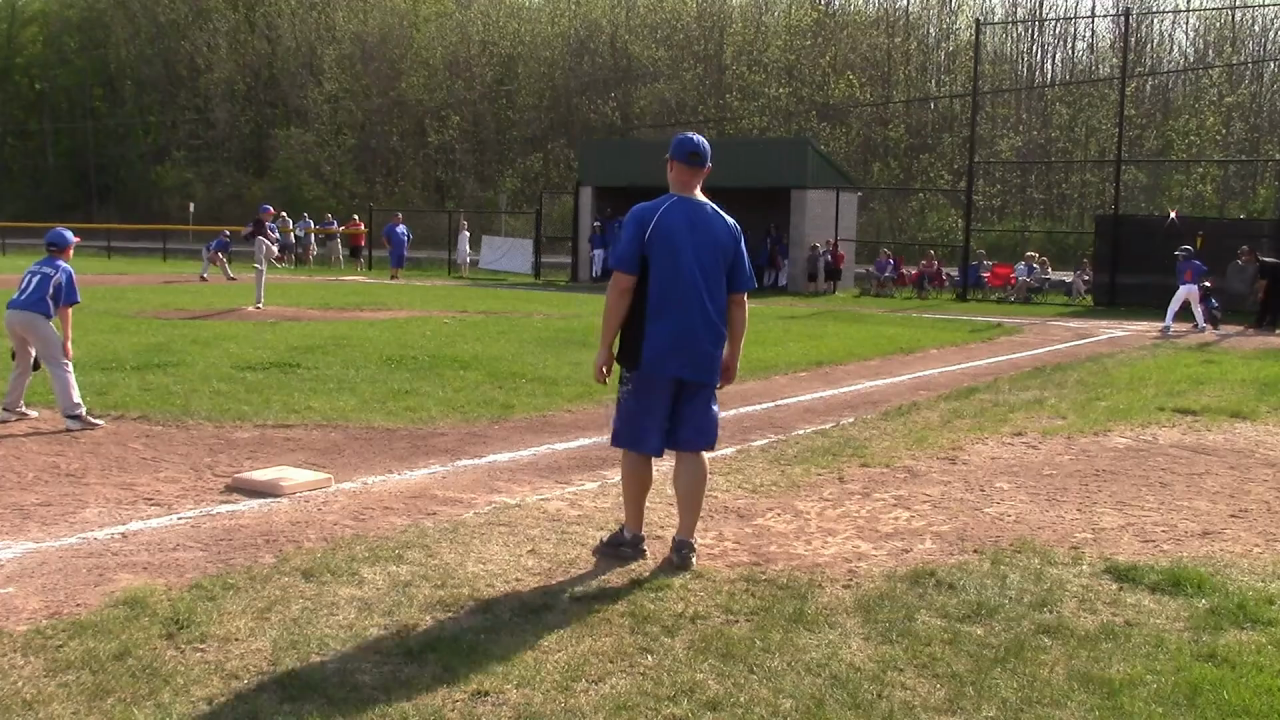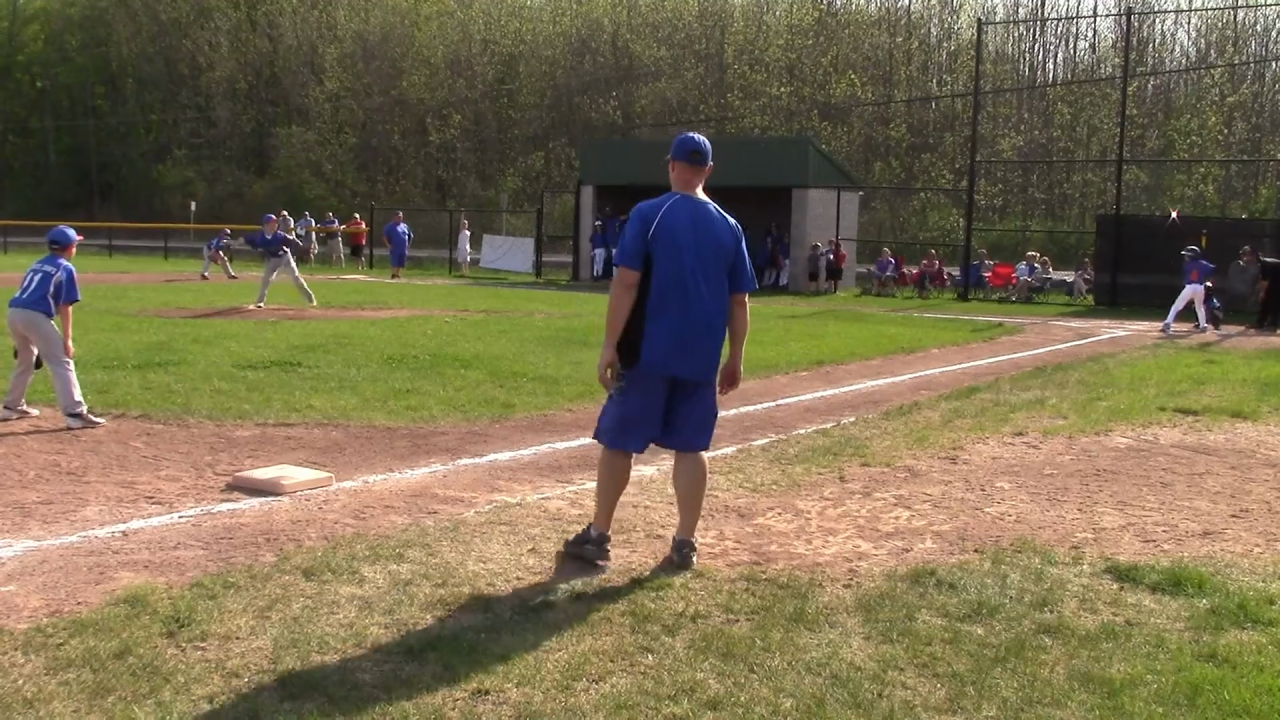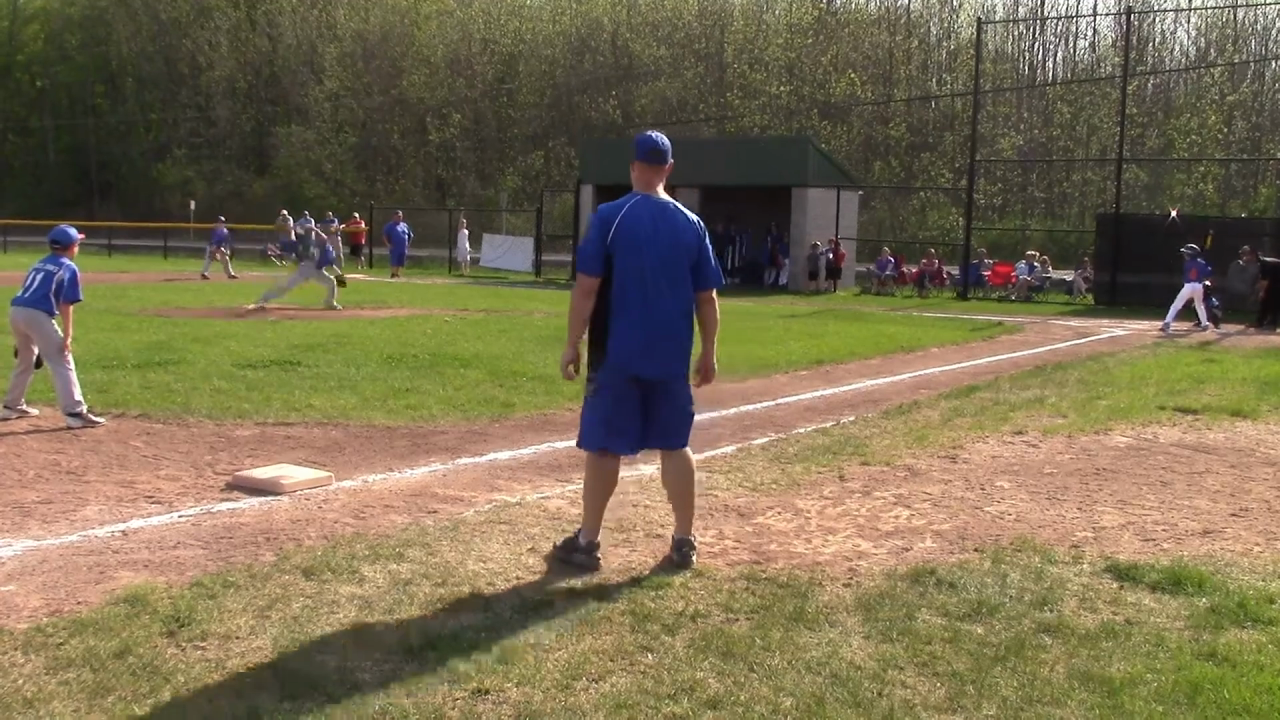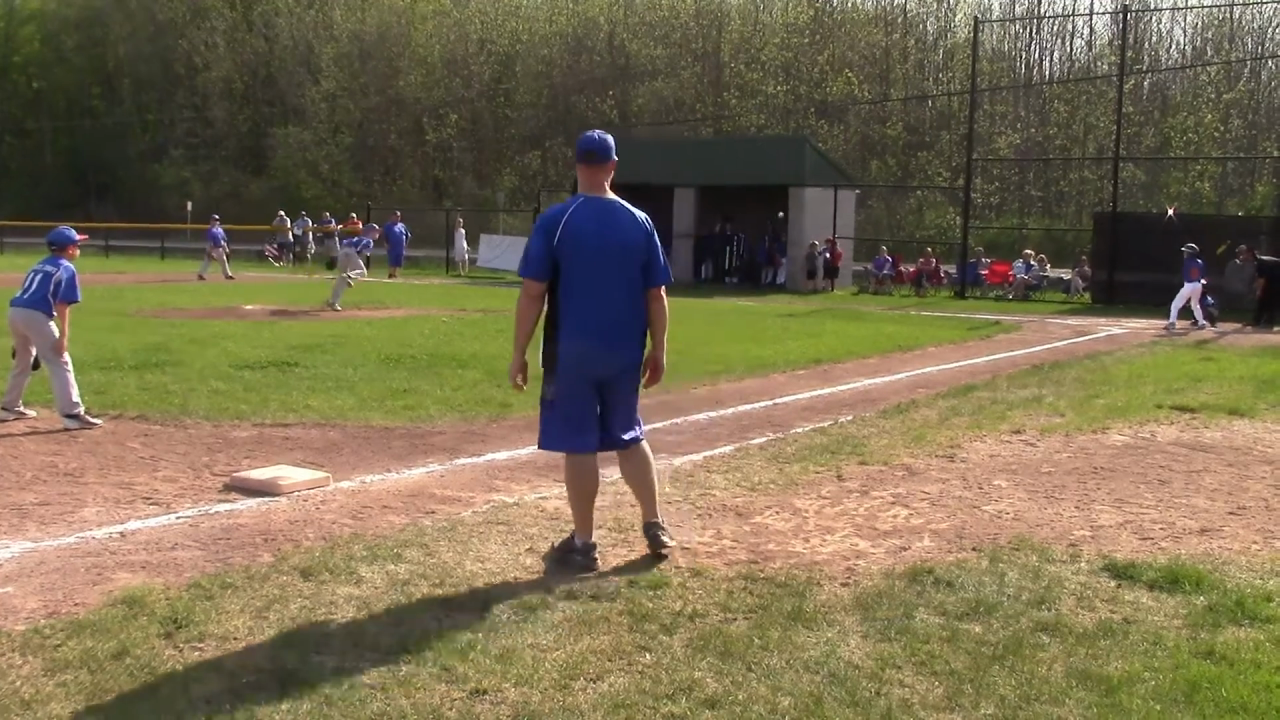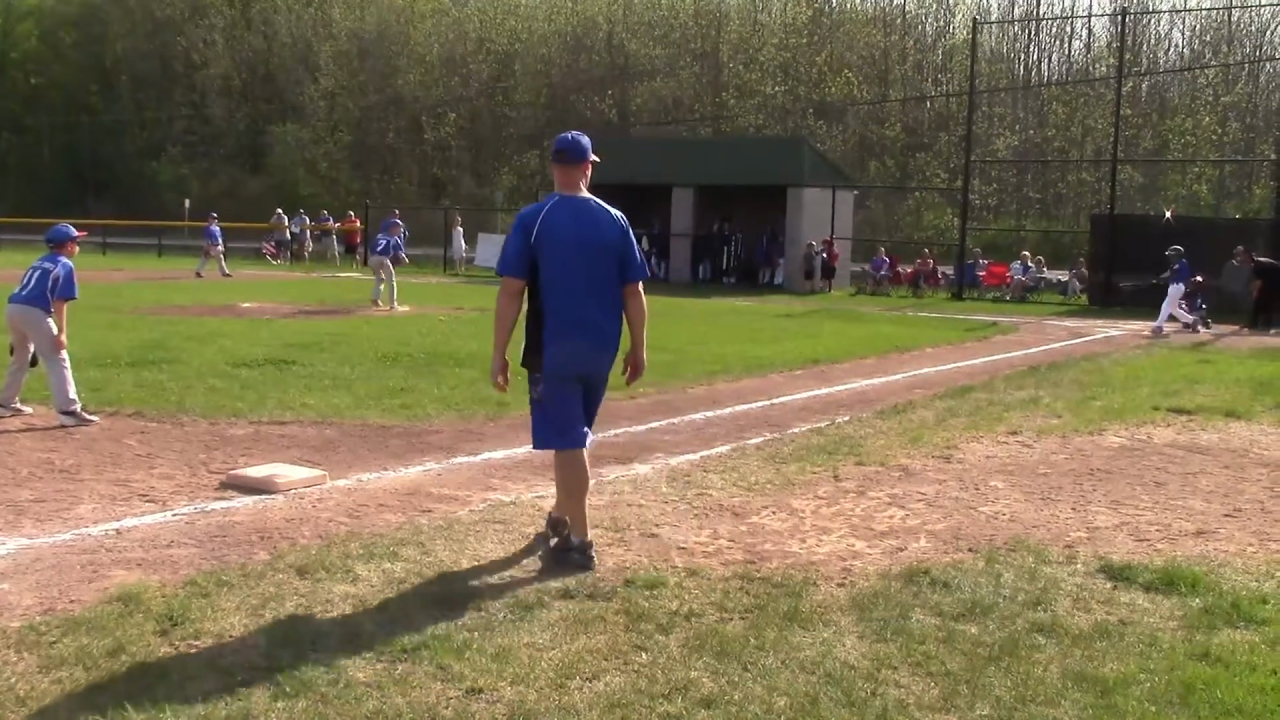
dt=0.4s
person 1, frame 1
left shoulder: (645, 216)
right shoulder: (727, 226)
left elbow: (622, 287)
right elbow: (737, 301)
left wrist: (606, 347)
right wrist: (732, 354)
left hip: (649, 354)
right hip: (703, 357)
left knee: (638, 445)
right knee: (692, 448)
left ankle: (631, 535)
right ankle: (685, 543)
person 1, frame 2
left shoulder: (649, 214)
right shoulder: (729, 226)
left elbow: (626, 284)
right elbow: (738, 302)
left wrist: (609, 347)
right wrist: (735, 358)
left hip: (646, 353)
right hip: (701, 357)
left knee: (618, 442)
right knee: (690, 448)
left ankle: (597, 535)
right ankle: (685, 542)
person 1, frame 3
left shoulder: (609, 217)
right shoulder: (691, 224)
left elbow: (587, 288)
right elbow: (707, 297)
left wrist: (572, 345)
right wrist: (708, 353)
left hip: (616, 354)
right hip: (671, 357)
left knee: (602, 446)
right knee: (674, 446)
left ankle: (586, 542)
right ankle: (683, 541)
person 1, frame 4
left shoulder: (555, 221)
right shoulder: (639, 222)
left elbow: (533, 294)
right elbow: (656, 296)
left wrist: (519, 353)
right wrist: (657, 350)
left hip: (571, 355)
right hip: (624, 355)
left knee: (578, 447)
right knee: (629, 437)
left ankle: (583, 543)
right ankle: (654, 524)
person 1, frame 5
left shoulder: (532, 219)
right shoulder: (614, 220)
left elbow: (511, 291)
right elbow: (633, 291)
left wrist: (499, 352)
right wrist: (638, 347)
left hip: (553, 351)
right hip: (600, 349)
left knee: (567, 442)
right knee: (578, 433)
left ankle: (579, 541)
right ankle: (562, 516)
person 2, frame 1
left shoulder: (35, 267)
right shoulder: (64, 270)
right elbow: (65, 309)
left wrist: (23, 336)
right wrist: (67, 340)
left hip: (12, 315)
right hip: (33, 318)
left knee: (23, 362)
right knee: (60, 364)
left ankle: (11, 408)
right ankle: (74, 415)
person 2, frame 2
left shoulder: (38, 265)
right shoulder: (65, 269)
right elbow: (65, 307)
left wrist: (24, 333)
right wrist: (67, 339)
left hip: (14, 313)
right hip: (35, 317)
left knee: (25, 360)
right knee: (62, 363)
left ankle: (12, 407)
right ankle: (75, 414)
person 2, frame 3
left shoulder: (40, 264)
right shoulder: (68, 268)
right elbow: (66, 305)
right wrist: (67, 336)
left hip: (16, 311)
right hip: (37, 315)
left knee: (25, 359)
right knee: (62, 362)
left ankle: (11, 406)
right ankle: (75, 413)
person 2, frame 4
left shoulder: (40, 265)
right shoulder: (66, 269)
right elbow: (62, 305)
right wrist: (63, 336)
left hip: (15, 312)
right hip: (36, 316)
left knee: (23, 360)
right knee: (60, 363)
left ankle: (9, 407)
right ankle: (73, 414)
person 2, frame 5
left shoulder: (40, 262)
right shoulder: (65, 265)
right elbow: (59, 301)
left wrist: (21, 331)
right wrist: (61, 332)
right hip: (34, 312)
left knee: (21, 357)
right knee: (57, 360)
right ankle: (69, 411)
